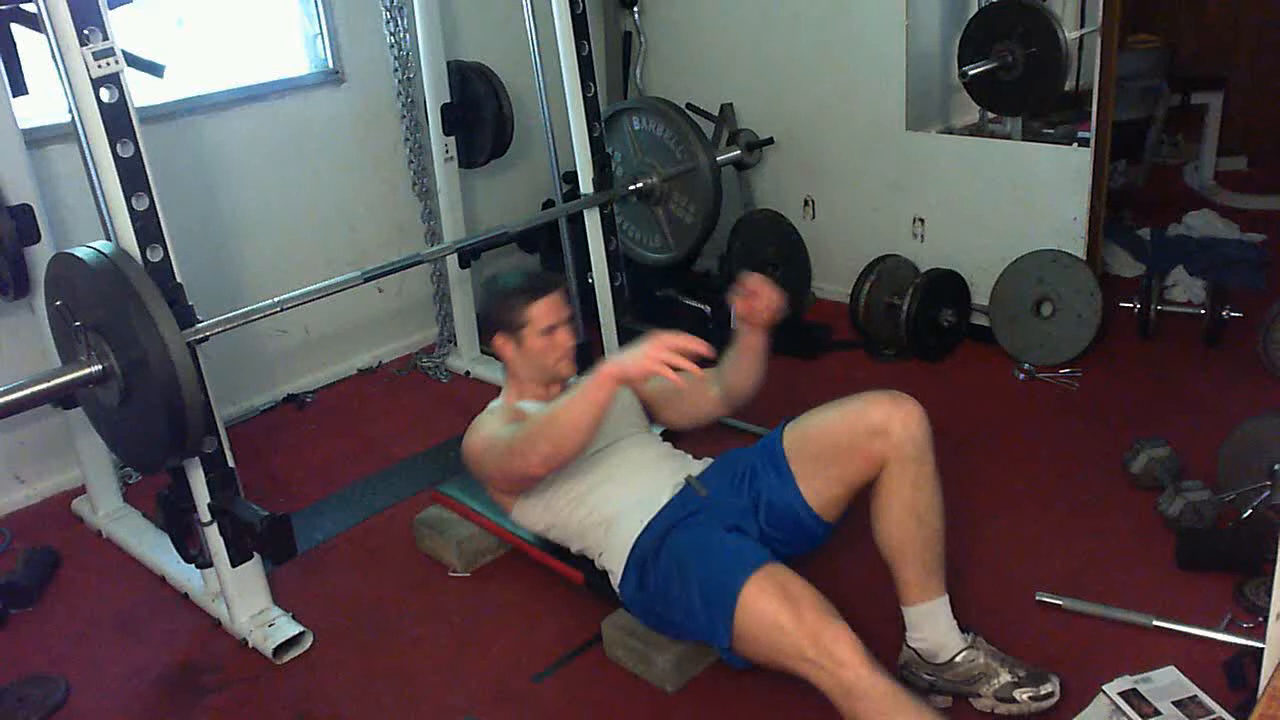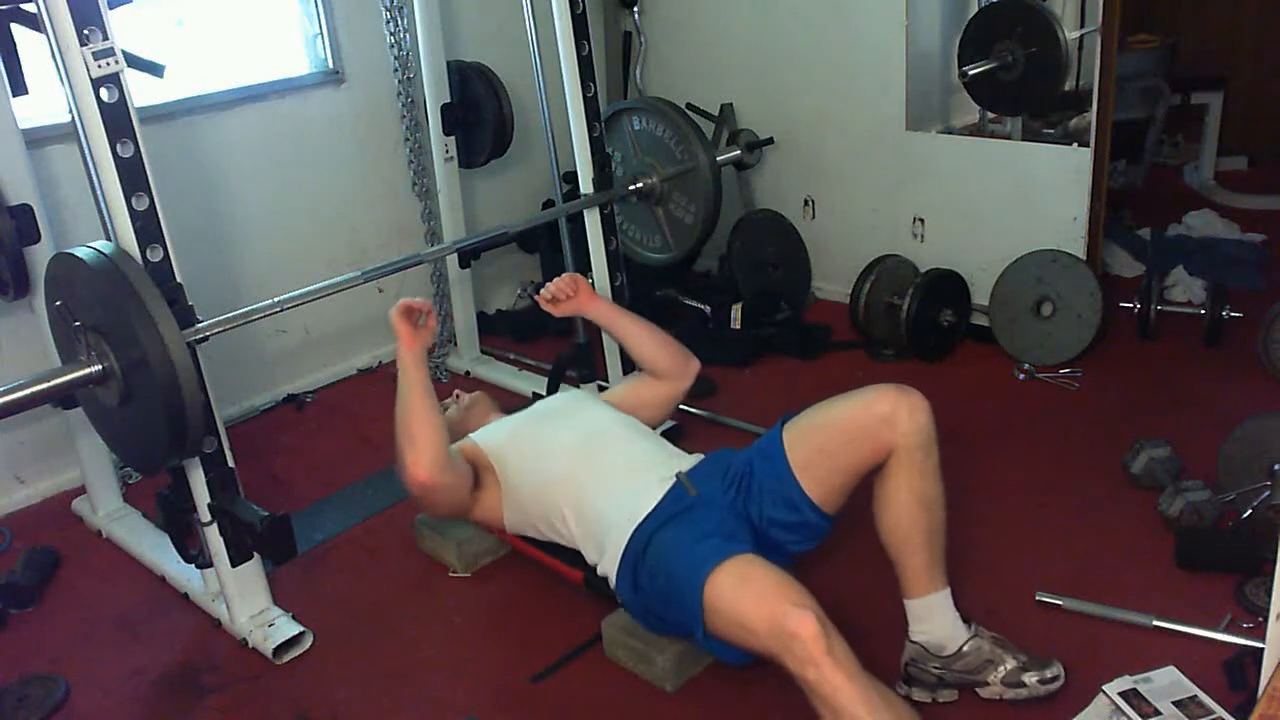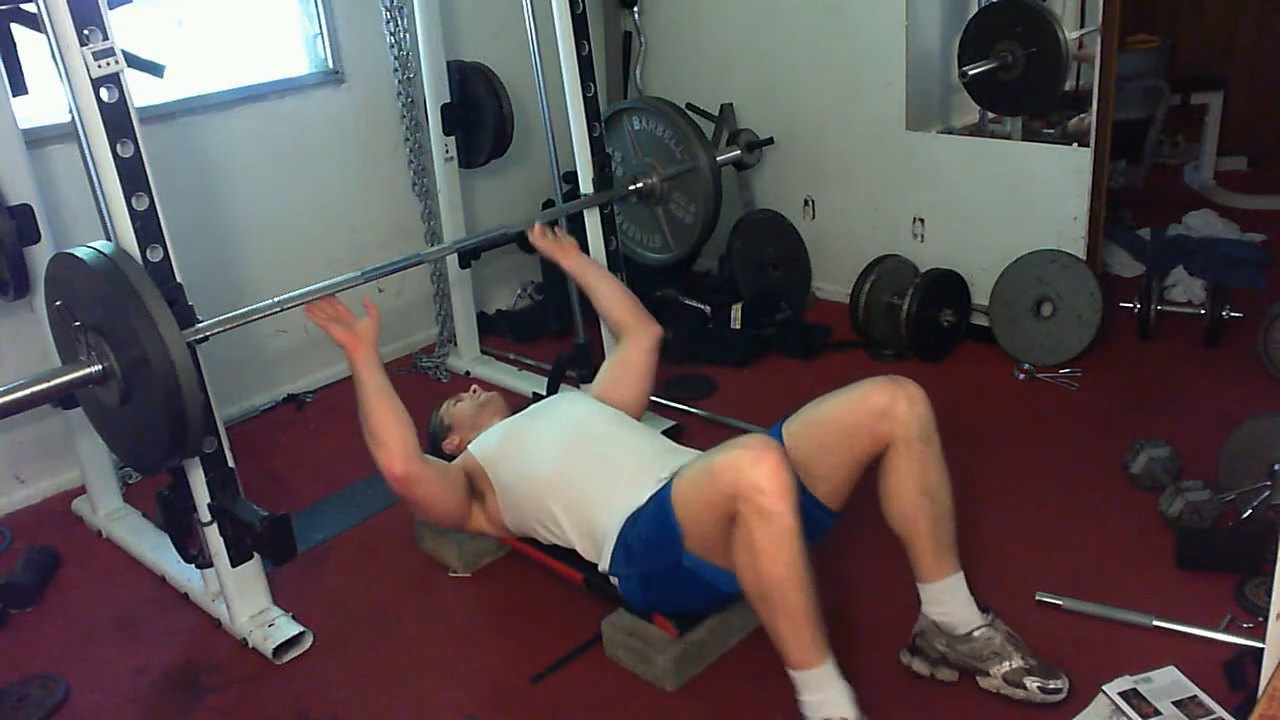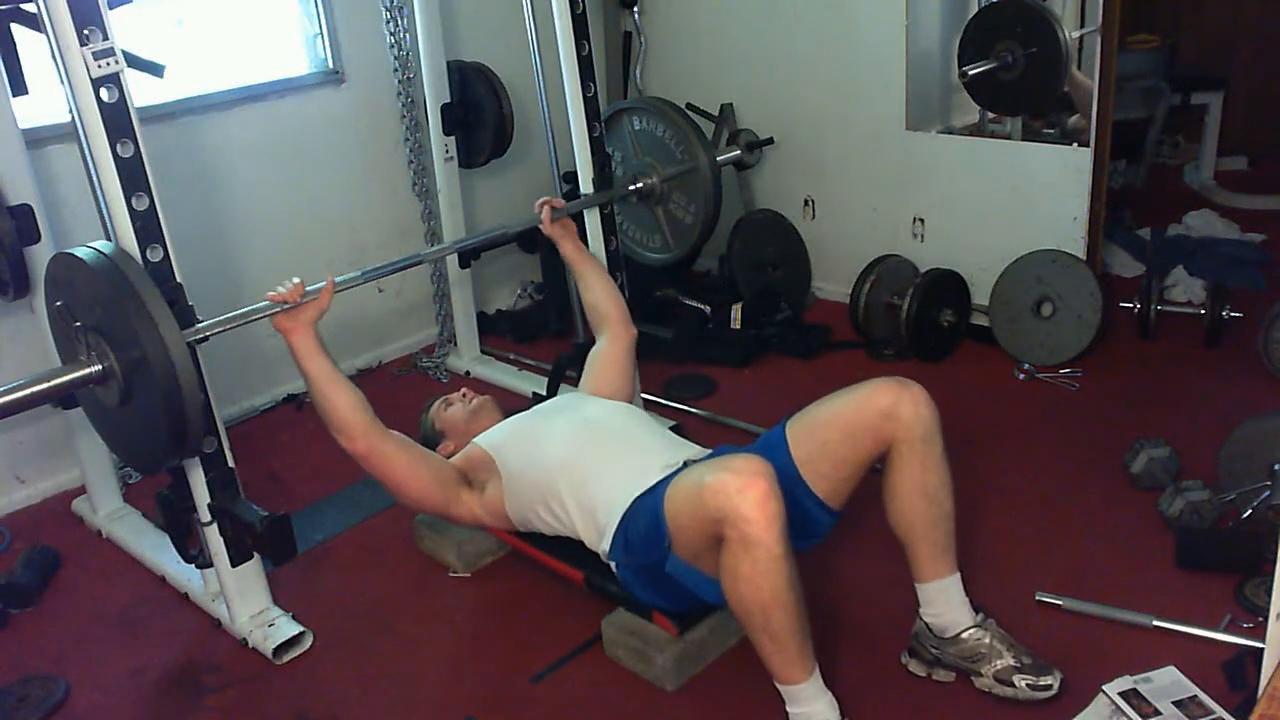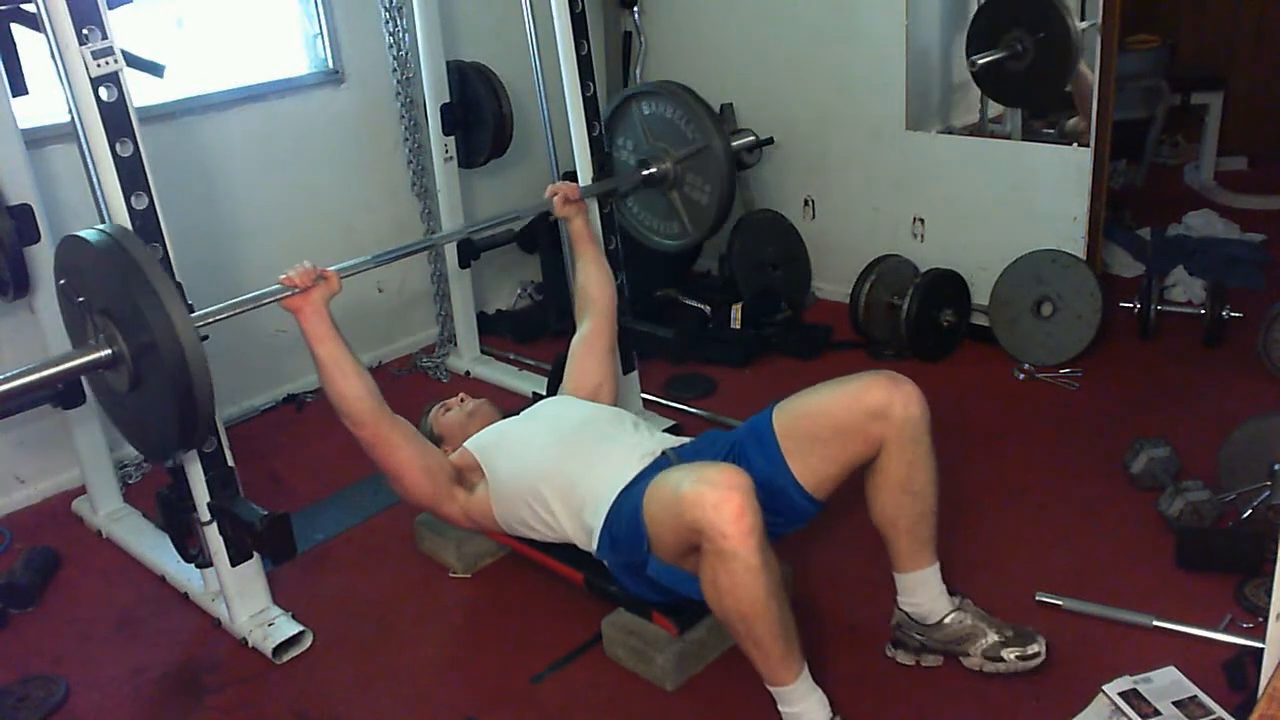
dt=1s
person 1, frame 1
left shoulder: (595, 389)
right shoulder: (488, 438)
left elbow: (719, 396)
right elbow: (534, 458)
left wrist: (753, 328)
right wrist: (614, 370)
left hip: (722, 486)
right hip: (659, 544)
left knee: (895, 418)
right knee: (836, 654)
left ankle: (937, 652)
person 1, frame 2
left shoulder: (568, 404)
right shoulder: (469, 462)
left elbow: (678, 372)
right elbow: (424, 477)
left wrist: (594, 307)
right wrist: (412, 357)
left hip: (723, 481)
right hip: (656, 540)
left knee: (899, 411)
right knee: (804, 632)
left ankle: (939, 646)
person 1, frame 3
left shoulder: (578, 409)
right shoulder: (471, 482)
left elbow: (642, 335)
right elbow: (401, 468)
left wrist: (572, 259)
right wrist: (363, 355)
left hip: (712, 484)
right hip: (649, 540)
left knee: (895, 404)
right knee: (759, 465)
left ankle: (950, 627)
person 1, frame 4
left shoulder: (576, 405)
right shoulder: (472, 479)
left elbow: (618, 329)
right elbow: (364, 437)
left wrist: (569, 243)
right wrist: (303, 336)
left hip: (722, 480)
right hip: (650, 527)
left knee: (902, 405)
right knee: (746, 488)
left ankle: (947, 629)
person 1, frame 5
left shoulder: (567, 406)
right shoulder: (464, 480)
left elbow: (598, 319)
right elbow: (372, 422)
left wrist: (578, 223)
right wrist: (314, 316)
left hip: (706, 456)
right hip: (634, 517)
left knee: (893, 402)
right knee: (724, 501)
left ankle: (926, 614)
